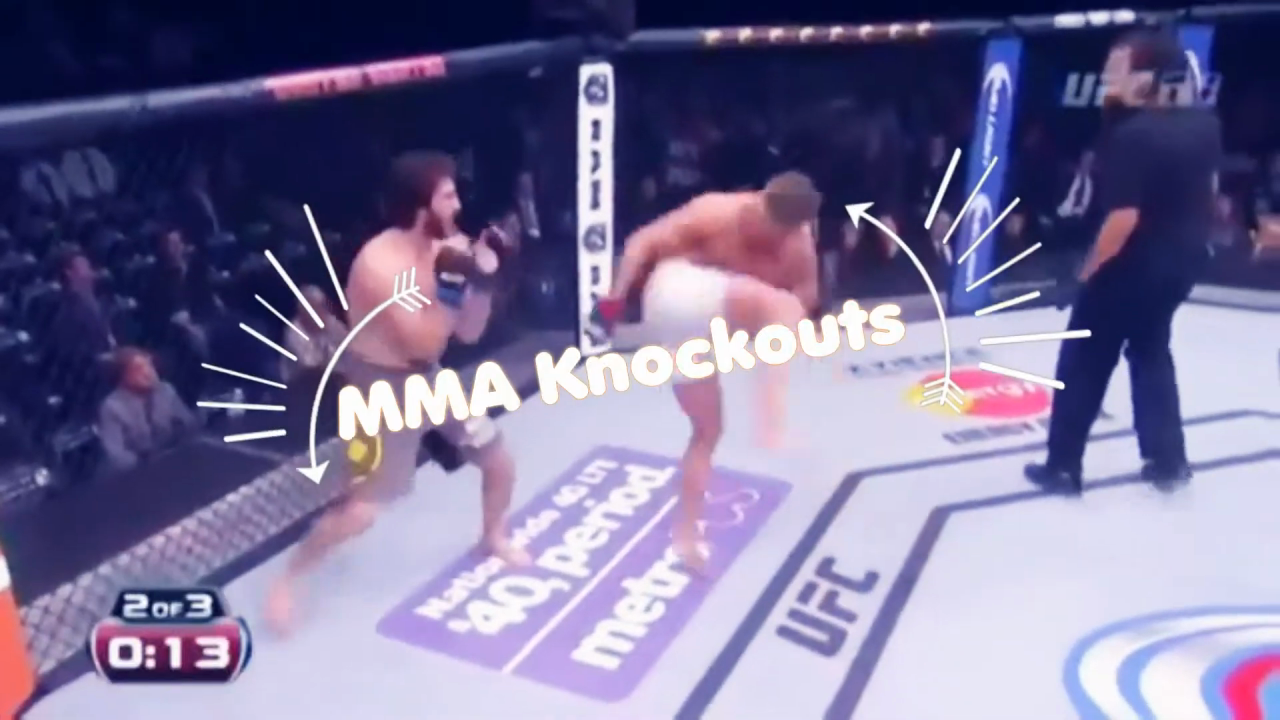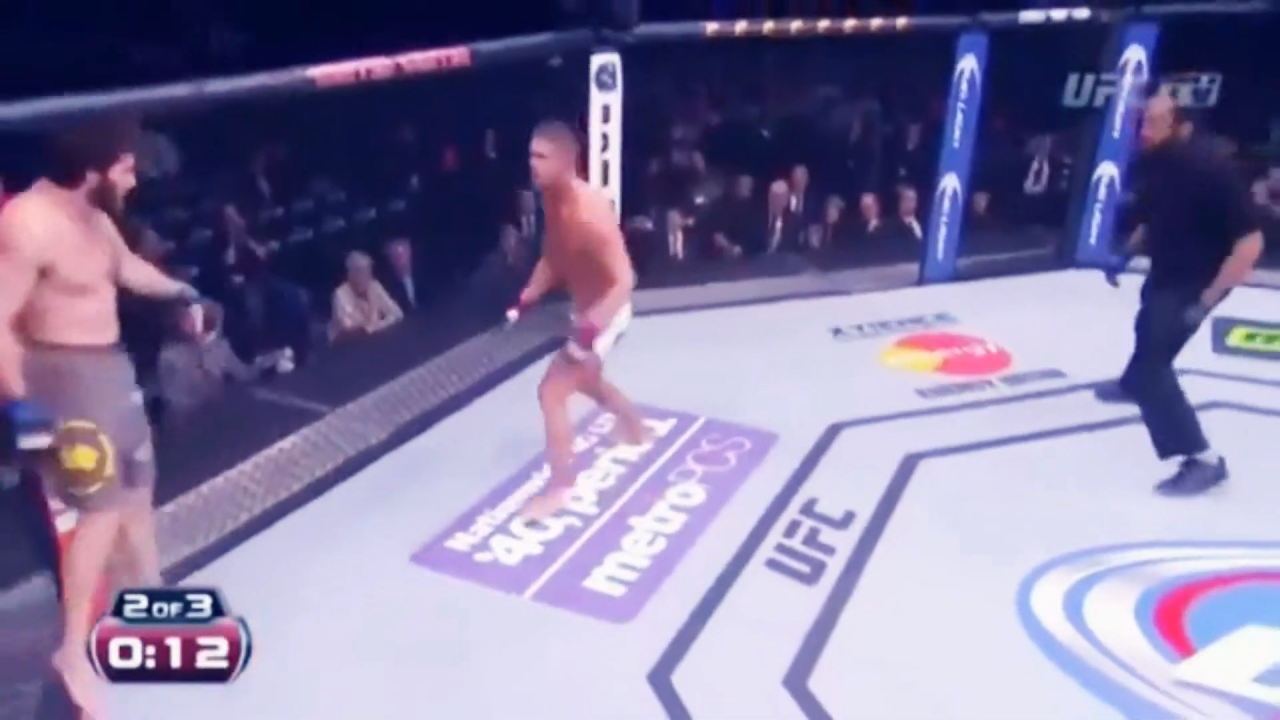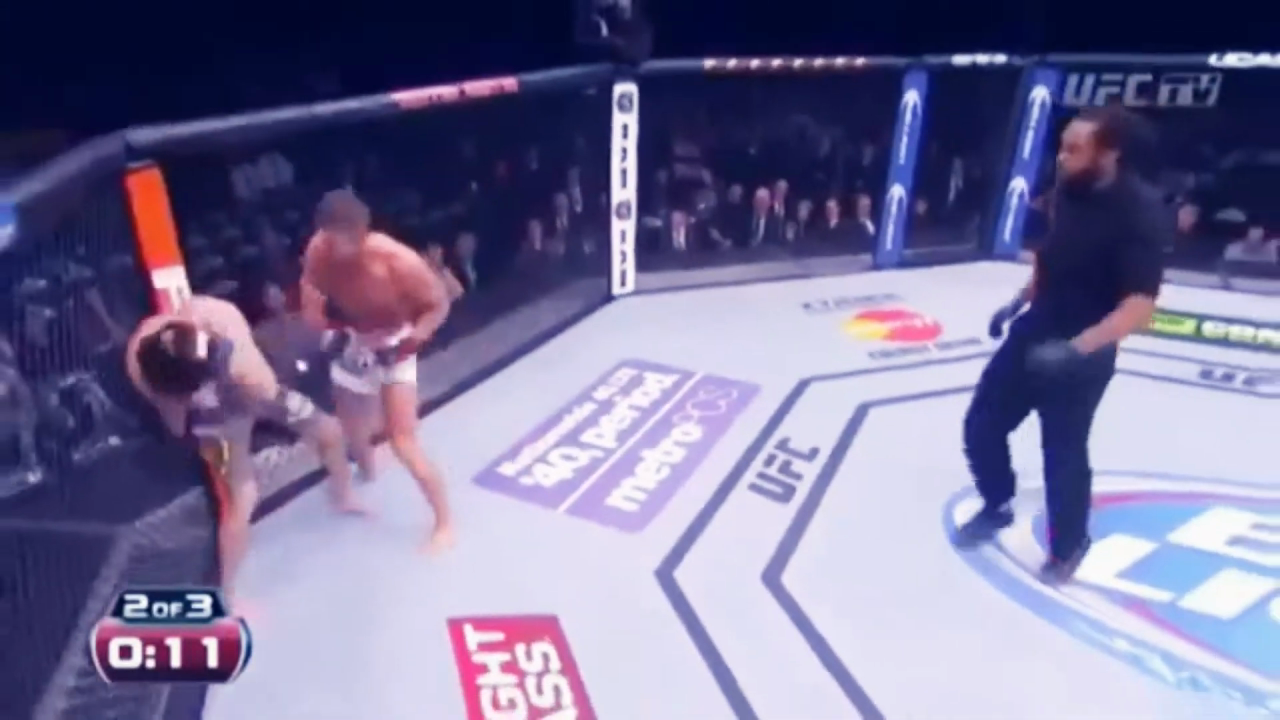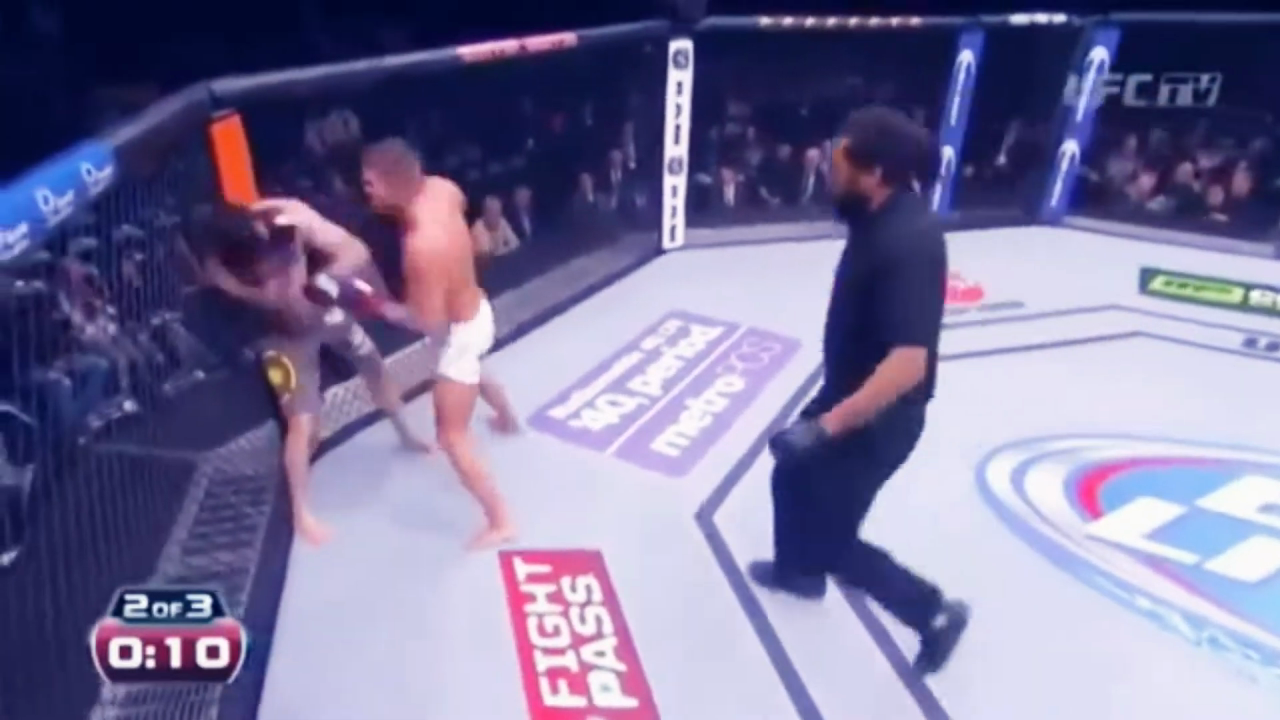
dt=1s
person 1, frame 1
left shoulder: (1134, 134)
right shoulder: (1203, 119)
left elbow: (1124, 219)
right elbow: (1207, 186)
left wrist: (1082, 276)
left hip: (1134, 266)
right hip: (1183, 260)
left knee: (1083, 363)
right knee: (1151, 351)
left ankle: (1063, 466)
right ankle: (1167, 458)
person 1, frame 2
left shoulder: (1209, 168)
right shoulder: (1154, 160)
left elbow: (1250, 242)
left wrist: (1206, 300)
right wrist: (1126, 252)
left hip: (1195, 281)
right hip: (1167, 270)
left knee: (1150, 361)
right knee: (1148, 330)
left ankle: (1202, 459)
right ankle: (1135, 384)
person 1, frame 3
left shoulder: (1140, 213)
right shoulder: (1069, 192)
left elbow: (1140, 306)
left wrist: (1075, 348)
right wrist: (1016, 304)
left hip: (1080, 354)
right hip: (1035, 331)
left knee: (1064, 454)
right knee: (981, 426)
left ankle: (1069, 545)
right ankle: (994, 508)
person 1, frame 4
left shoulder: (904, 242)
right shoulder: (886, 221)
left elbow: (908, 363)
left wrist: (822, 426)
left hip: (880, 414)
right hip: (850, 392)
left knee: (833, 543)
right knee: (792, 476)
left ankle: (934, 614)
right ankle: (797, 568)
person 2, frame 1
left shoulder: (448, 247)
right shoulder: (379, 266)
left elbow: (469, 331)
right elbow: (425, 343)
left wrist: (483, 278)
right wrist: (451, 288)
left hip: (426, 375)
right hip: (378, 382)
left knee: (499, 461)
right knee: (362, 508)
left ankle: (493, 537)
right ankle: (290, 577)
person 2, frame 2
left shoulder: (91, 212)
left elbow: (124, 266)
left wrist: (182, 293)
left hip: (111, 361)
right hip: (67, 372)
left knee: (137, 486)
right knee: (103, 510)
right ankle: (75, 651)
person 2, frame 3
left shoulder: (218, 317)
right shoulder: (141, 362)
left elbow: (267, 389)
right elbow: (177, 418)
left wrist: (222, 360)
right wrist: (194, 423)
left hip: (244, 391)
right hip: (212, 414)
left knee: (328, 431)
right knee: (243, 498)
left ankle: (345, 498)
right ankle: (226, 593)
person 2, frame 4
left shoulder: (282, 216)
right shoulder: (222, 271)
left elbow: (355, 253)
right elbow: (291, 308)
left hip: (320, 308)
right hip: (286, 331)
left knee: (374, 366)
right knee: (303, 421)
left ankle: (406, 434)
right ankle: (302, 514)
person 3, frame 1
left shoulder: (800, 249)
right shoulder: (716, 212)
left elbow: (805, 298)
right elbow: (646, 240)
right wrist: (615, 296)
left hip: (698, 316)
right hip: (677, 294)
left knee: (707, 432)
right knee: (779, 307)
left ankle: (687, 536)
person 3, frame 2
left shoulder: (589, 214)
right shoulder: (550, 200)
left elbow: (624, 281)
left wrist: (594, 326)
right wrist: (525, 300)
left hip: (600, 314)
right hip: (584, 307)
left knee: (552, 393)
right knee: (587, 380)
left ankle: (559, 487)
right ankle: (636, 429)
person 3, frame 3
left shoulder: (401, 263)
right shoulder: (319, 250)
left elbow: (439, 306)
right elbow: (312, 310)
left wrist: (414, 340)
right wrist: (340, 329)
left hip: (393, 348)
right hip: (353, 345)
left knee: (403, 442)
right knee: (351, 429)
left ankle: (444, 521)
right ankle: (366, 472)
person 3, frame 4
left shoulder: (422, 245)
right shoulder: (436, 189)
left elbow: (429, 322)
left hip: (460, 331)
right hip: (477, 312)
left knee: (452, 438)
right knee: (477, 379)
left ankle: (500, 523)
right ankle: (507, 419)
